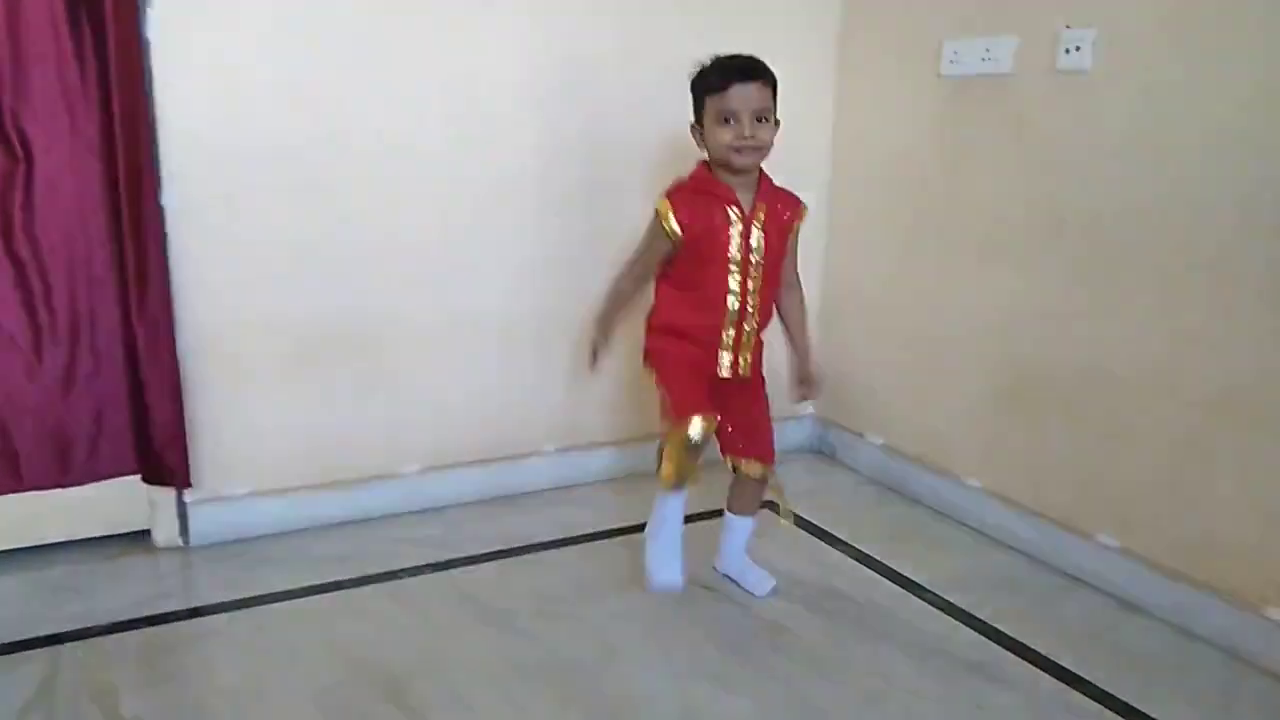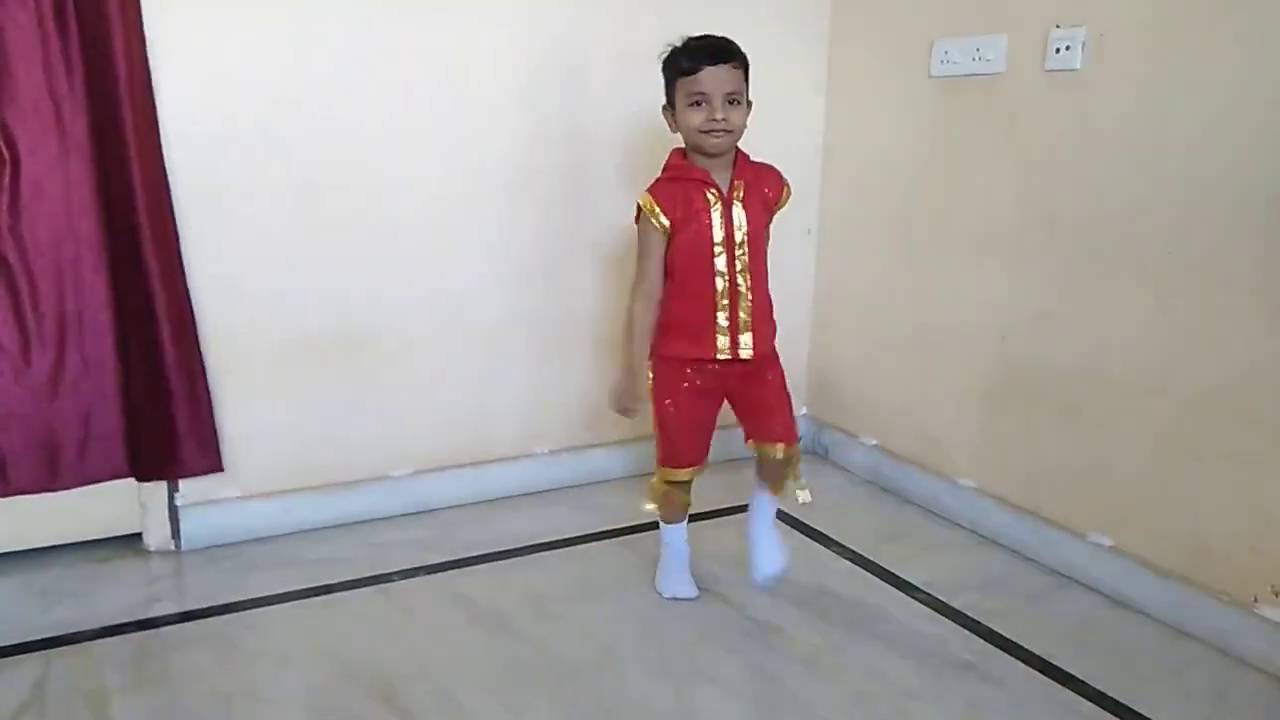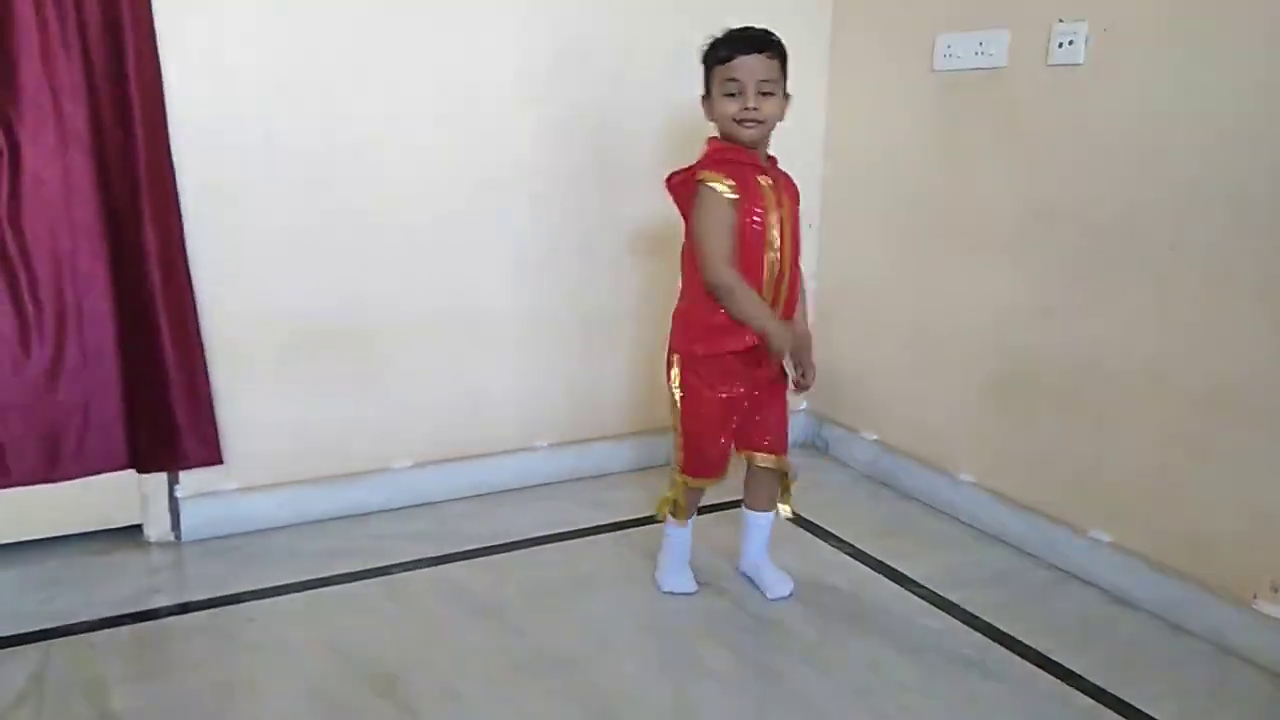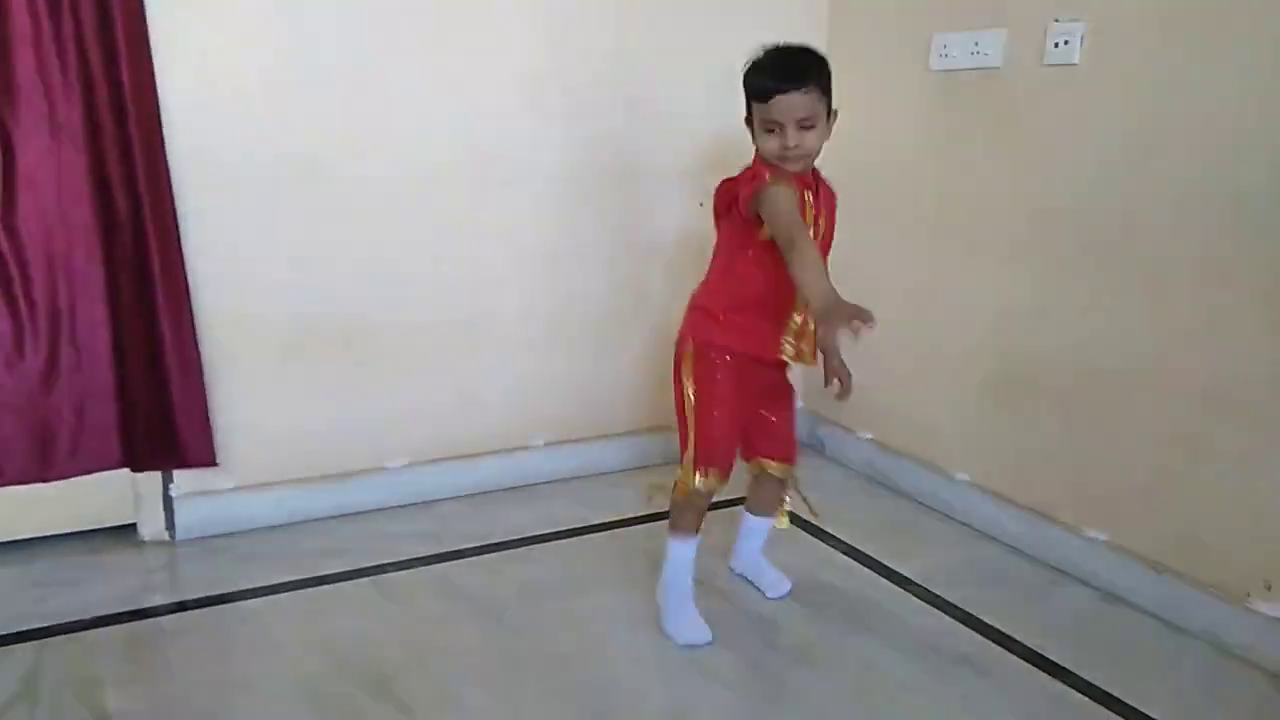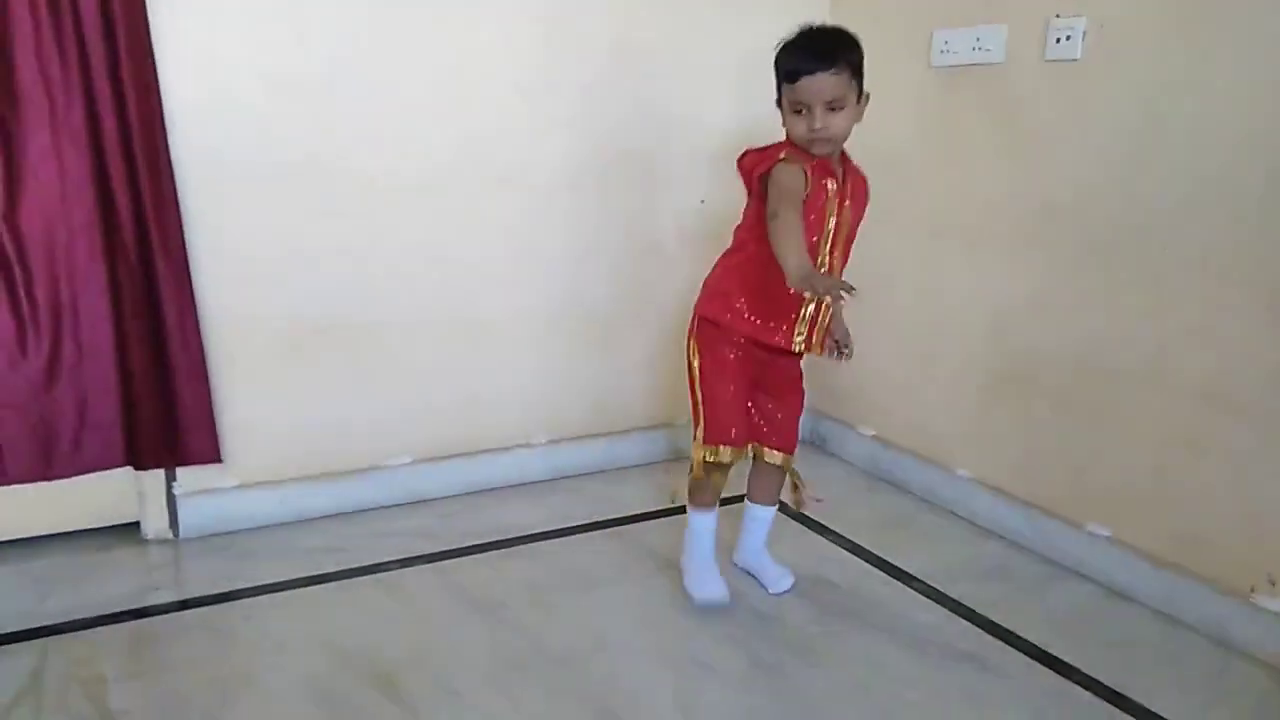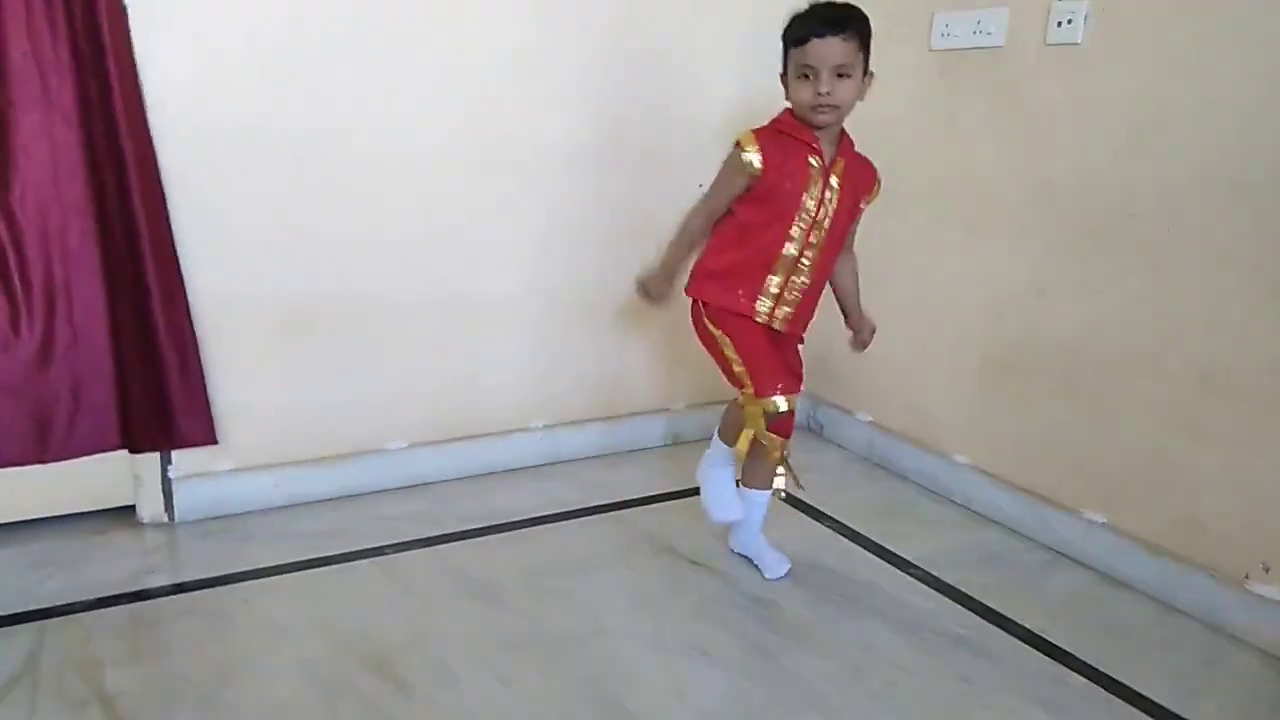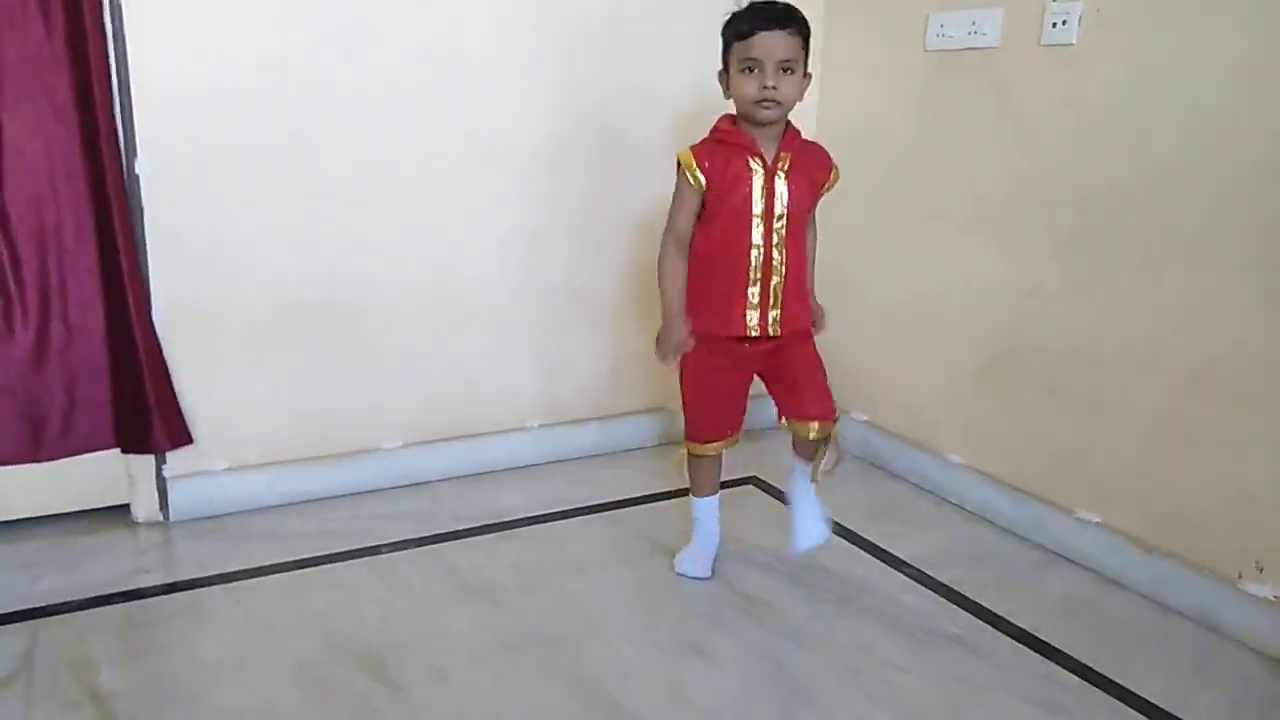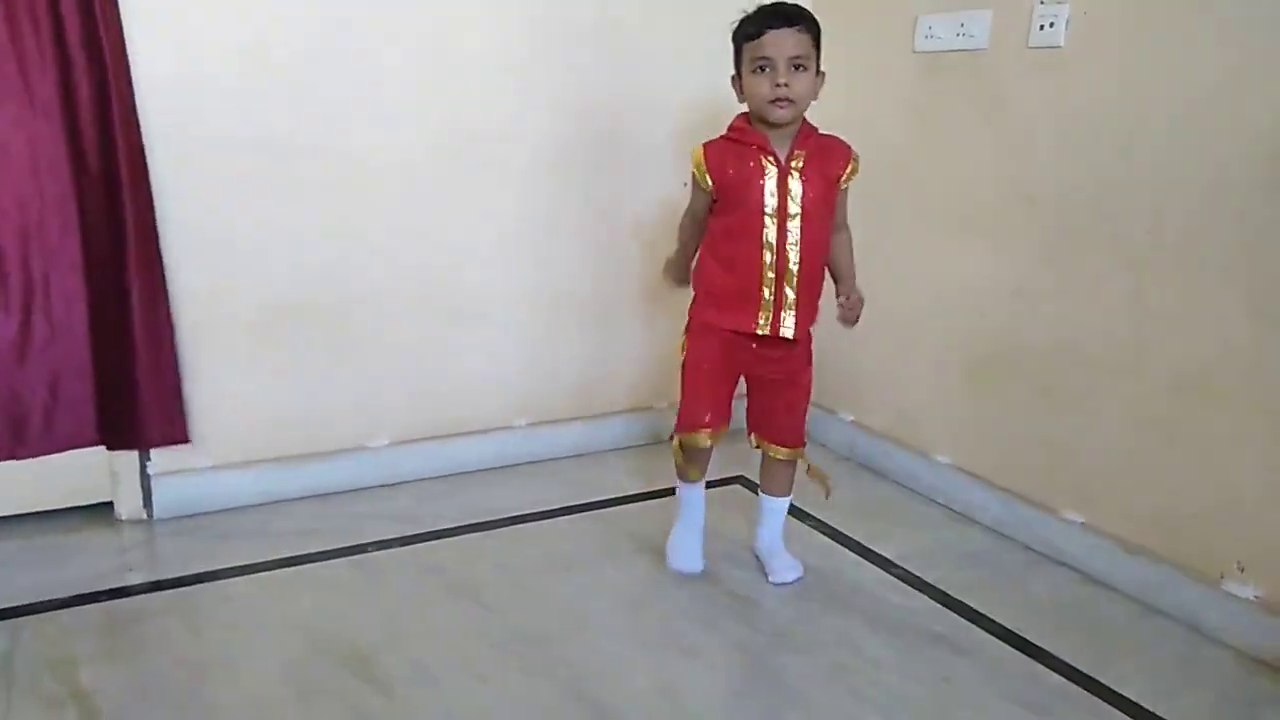
dt=0.4s
person 1, frame 1
left shoulder: (784, 210)
right shoulder: (682, 207)
left elbow: (785, 286)
right elbow: (638, 273)
left wrist: (802, 356)
right wrist: (603, 329)
left hip: (743, 359)
right hip: (680, 349)
left knee: (755, 458)
right knee: (691, 433)
left ankle: (733, 554)
right ankle: (665, 520)
person 1, frame 2
left shoulder: (766, 186)
right shoulder: (662, 198)
right elbow: (647, 290)
right wrist: (631, 369)
left hip: (753, 347)
right hip: (684, 355)
left knee: (780, 445)
right knee: (679, 462)
left ankle: (763, 525)
right ankle: (674, 558)
person 1, frame 3
left shoulder: (783, 184)
right shoulder: (712, 183)
right elbow: (719, 276)
left wrist: (801, 336)
right wrist: (781, 336)
left hip: (764, 348)
right hip: (708, 348)
left knee: (769, 455)
right knee: (702, 462)
left ankle: (755, 553)
right ankle: (676, 549)
person 1, frame 4
left shoulder: (821, 193)
right shoulder: (767, 189)
left elbow: (810, 268)
right elbow: (794, 243)
left wrist: (830, 349)
right wrist: (828, 303)
left hip: (772, 354)
right hip: (717, 346)
left knee: (777, 459)
right knee: (706, 468)
left ankle: (748, 554)
right ankle: (676, 586)
person 1, frame 5
left shoulder: (854, 184)
right shoulder: (787, 167)
right elbow: (782, 221)
left wrist: (835, 320)
right wrist: (797, 276)
left hip: (786, 341)
right hip: (729, 326)
left knee: (779, 445)
right knee: (720, 441)
left ankle: (752, 547)
right ankle: (701, 550)
person 1, frame 6
left shoulder: (860, 175)
right shoulder: (761, 150)
right elbow: (708, 211)
left wrist: (853, 310)
right wrist: (666, 268)
left hip: (784, 323)
right hip: (726, 304)
left knee: (777, 430)
right knee: (771, 398)
left ankle: (748, 532)
right ankle: (719, 457)
person 1, frame 7
left shoulder: (813, 163)
right shoulder: (703, 161)
right elbow: (676, 242)
left wrist: (809, 301)
right wrist: (673, 317)
left hip: (787, 326)
right hip: (714, 328)
left knee: (816, 419)
right knee: (706, 435)
left ankle: (803, 490)
right ankle: (705, 535)
person 1, frame 8
left shoulder: (833, 160)
right shoulder: (718, 158)
left wrist: (848, 285)
right wrist: (681, 262)
left hip: (790, 330)
right hip: (719, 321)
left knee: (783, 437)
right knee: (697, 432)
left ankle: (770, 538)
right ankle: (689, 520)
